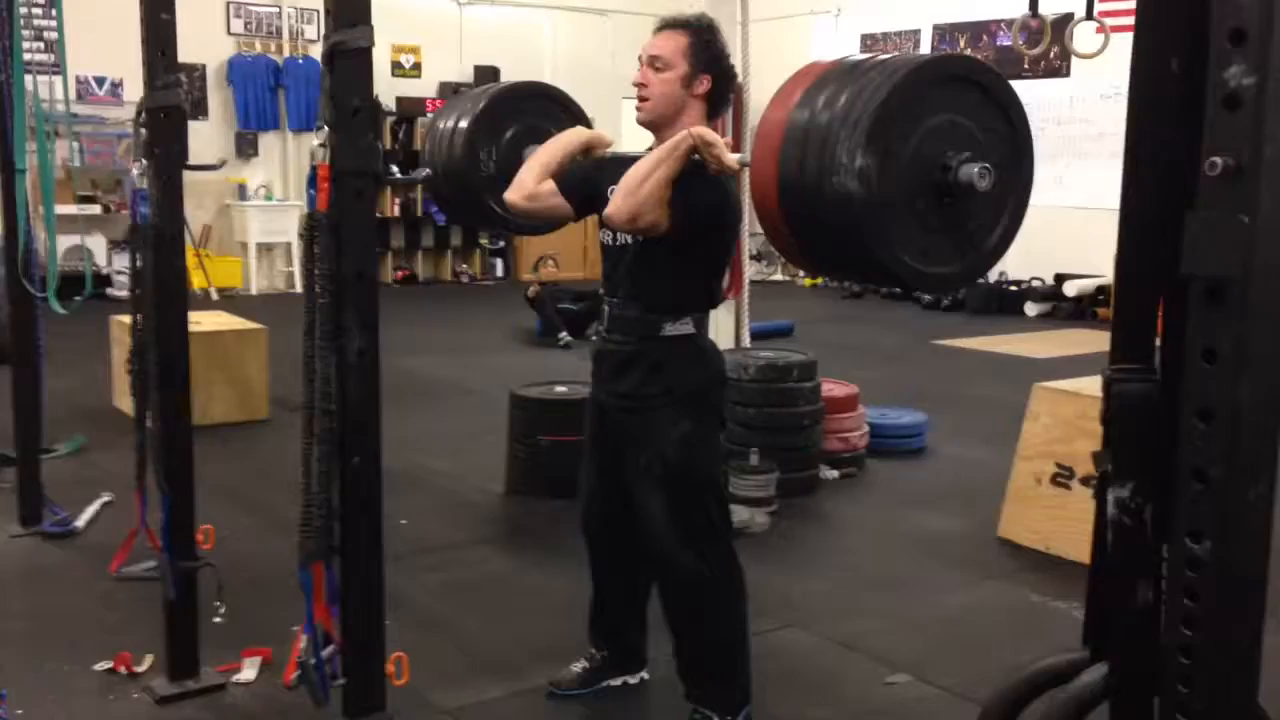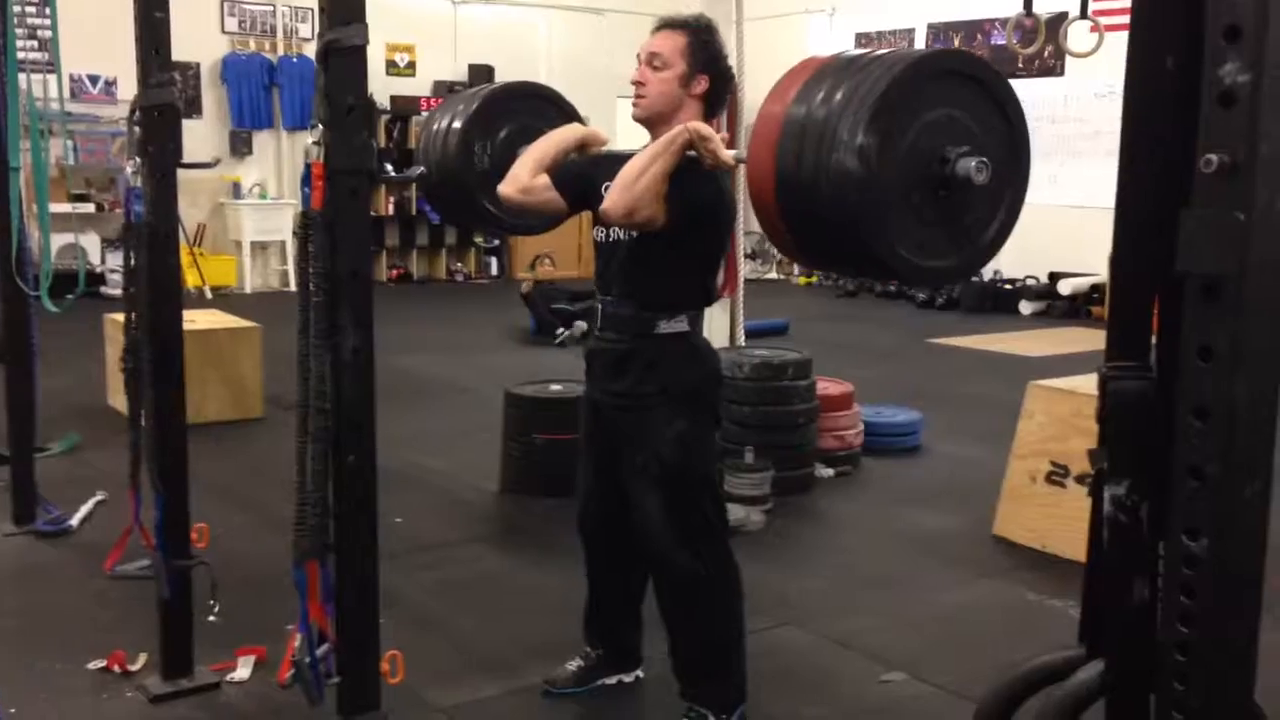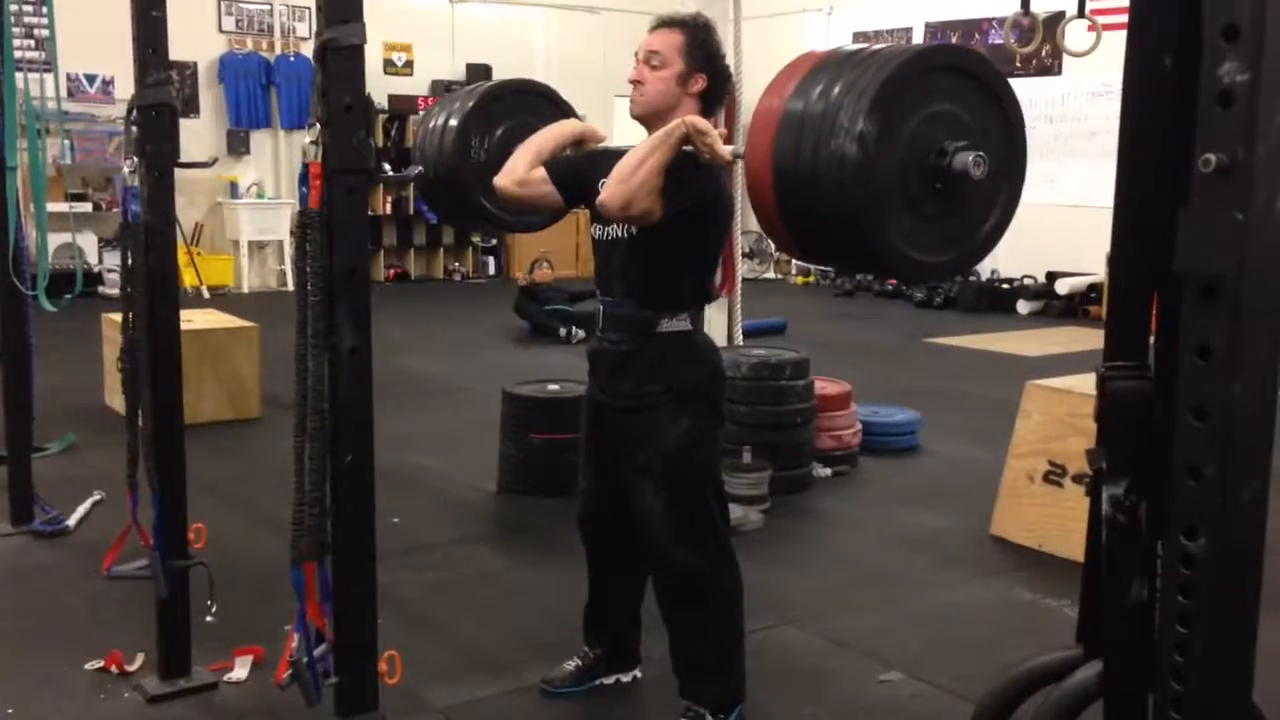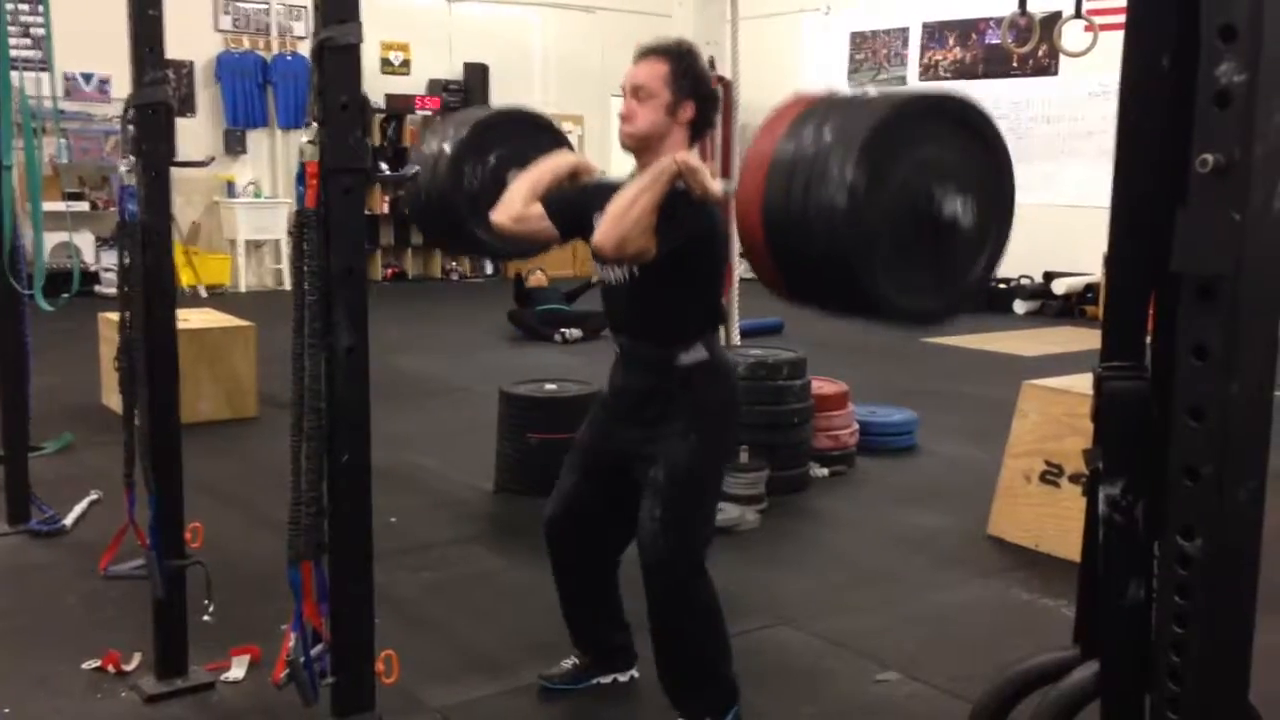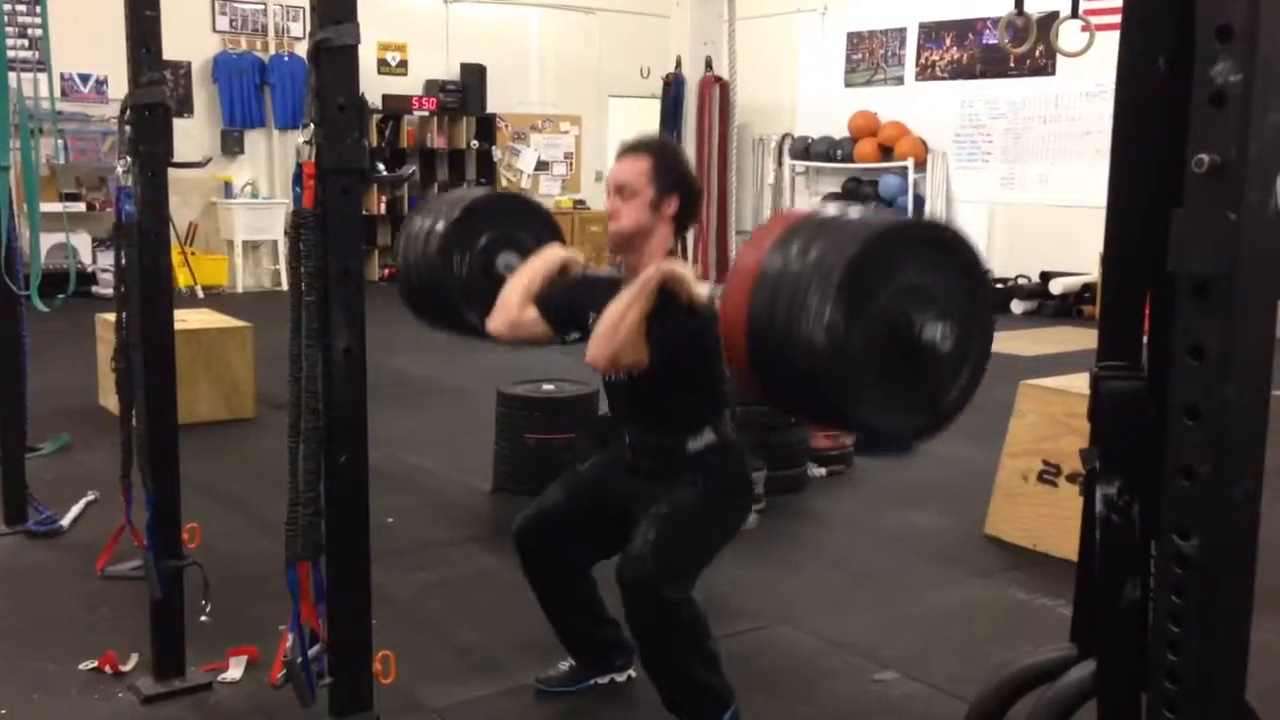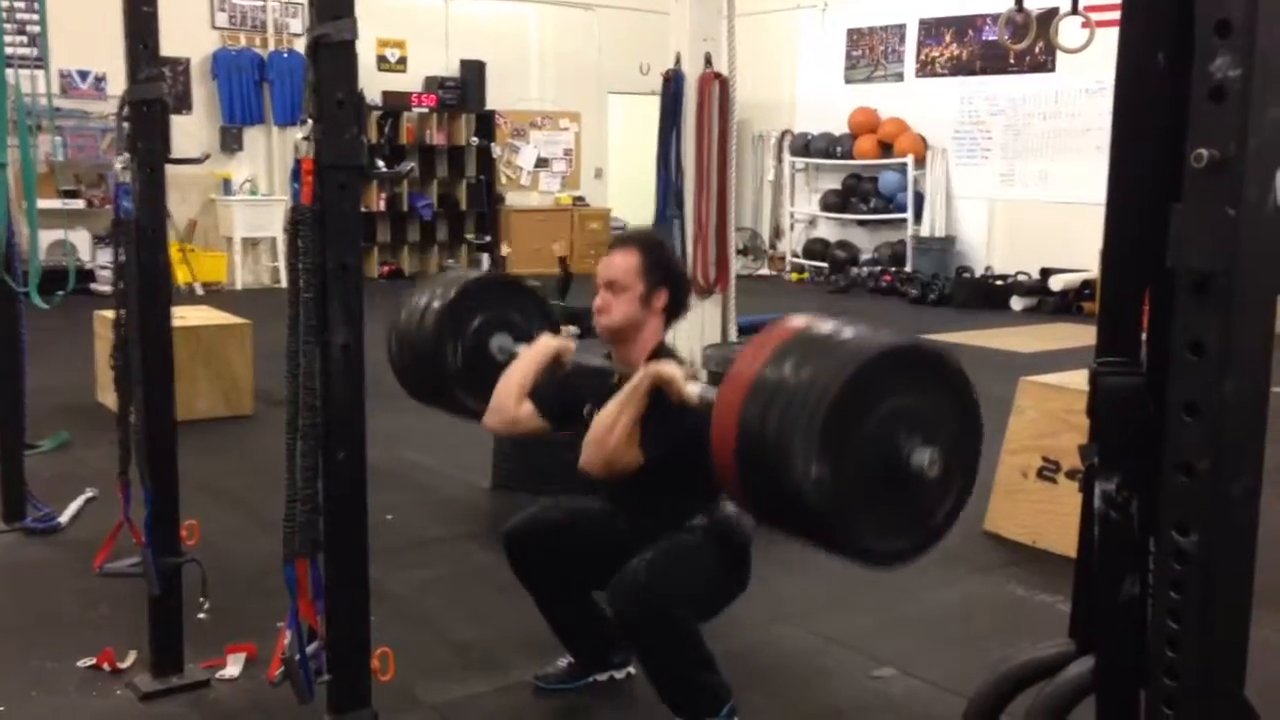
dt=0.3s
person 1, frame 1
left shoulder: (703, 180)
right shoulder: (624, 167)
left elbow: (625, 214)
right elbow: (523, 196)
left wrist: (684, 142)
right wrist: (576, 137)
left hip: (674, 377)
right hip: (616, 368)
left knee: (688, 546)
right knee: (608, 526)
right ankle: (617, 655)
person 1, frame 2
left shoulder: (699, 178)
right shoulder: (617, 164)
left elbow: (622, 209)
right elbow: (517, 188)
left wrist: (680, 138)
right wrist: (570, 134)
left hip: (668, 376)
right hip: (610, 368)
left knee: (683, 545)
right knee: (605, 525)
right ankle: (612, 652)
person 1, frame 3
left shoulder: (696, 173)
right shoulder: (614, 160)
left elbow: (618, 200)
right elbow: (511, 182)
left wrist: (675, 134)
right wrist: (568, 130)
left hip: (673, 374)
right hip: (612, 366)
left knee: (685, 543)
right knee: (604, 524)
right ankle: (611, 653)
person 1, frame 4
left shoulder: (690, 205)
right shoulder: (607, 194)
left elbow: (612, 241)
right elbow: (508, 217)
left wrist: (668, 169)
right wrist: (561, 163)
left hip: (687, 400)
right hip: (628, 390)
left knee: (667, 553)
right knee: (571, 525)
right ankle: (605, 655)
person 1, frame 5
left shoulder: (680, 301)
right shoulder: (599, 290)
left elbow: (603, 356)
right elbow: (503, 323)
left wrist: (656, 278)
right wrist: (550, 259)
left hip: (701, 474)
right hip: (633, 460)
left knee: (647, 573)
right knee: (540, 533)
right ankle: (602, 655)
person 1, frame 6
left shoulder: (673, 393)
right shoulder: (593, 380)
left elbow: (596, 461)
right elbow: (501, 418)
left wrist: (643, 383)
right wrist: (543, 349)
left hip: (703, 541)
left knee: (640, 591)
right knee: (528, 538)
right ankle: (602, 653)
